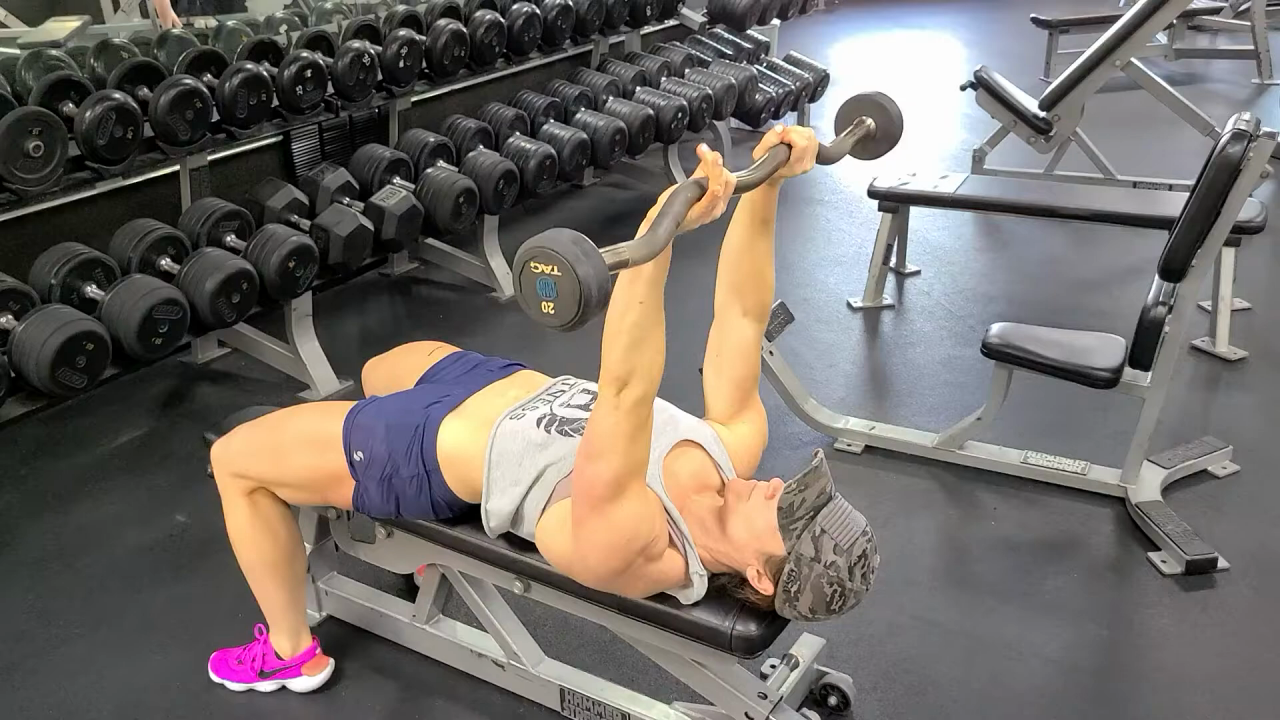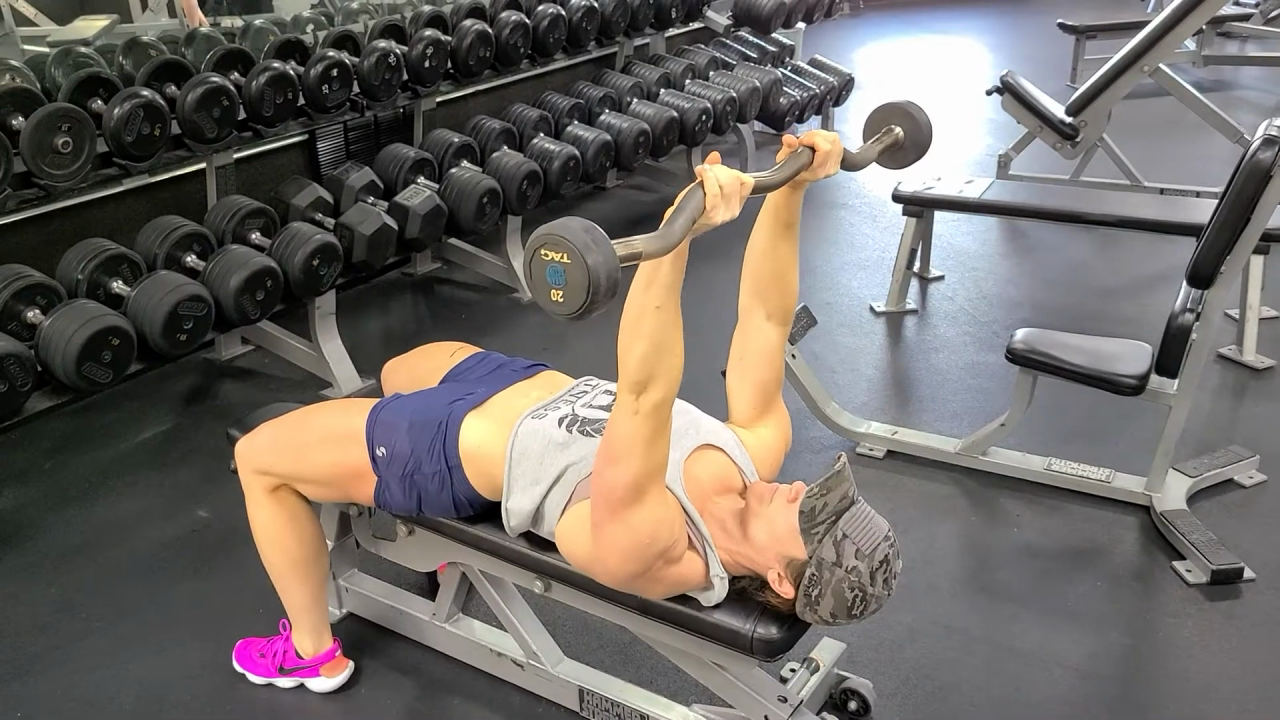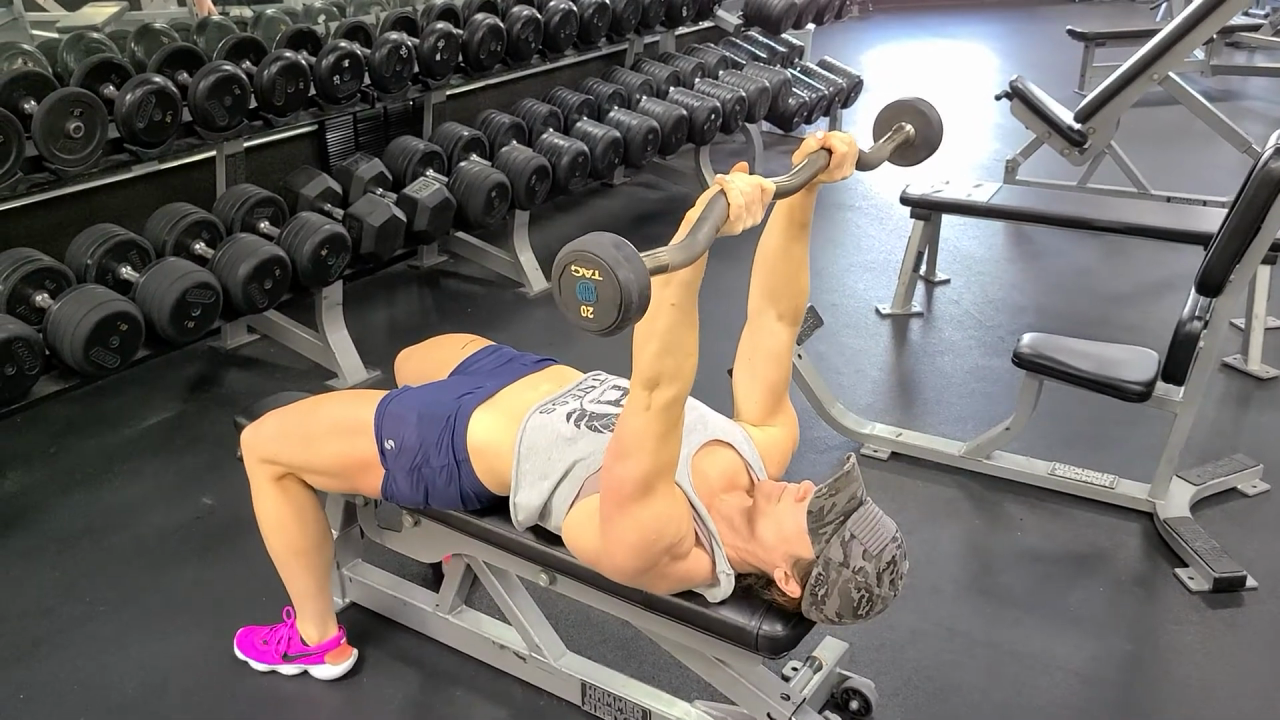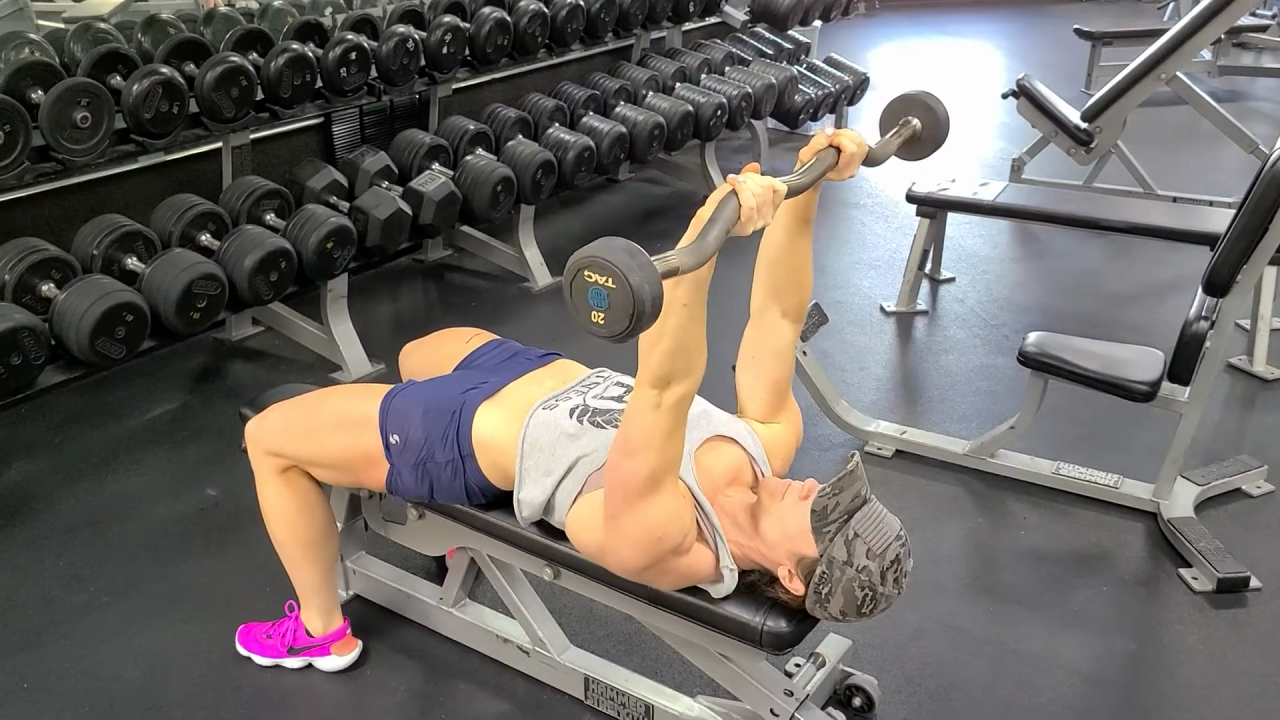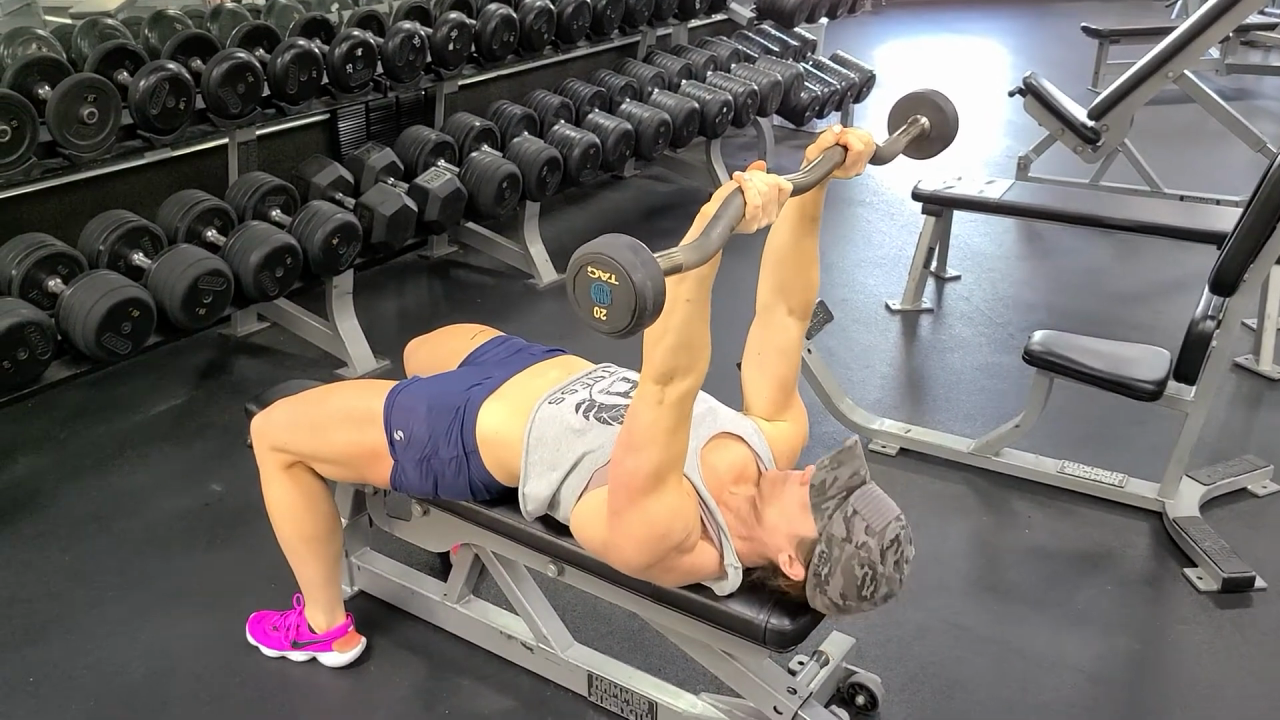
dt=0.7s
person 1, frame 1
left shoulder: (634, 545)
right shoulder: (736, 448)
left elbow: (625, 391)
right elbow: (741, 315)
right wrist: (767, 181)
left hip: (434, 451)
left knee: (234, 457)
right knee: (379, 373)
left ankle: (290, 652)
person 1, frame 2
left shoulder: (655, 549)
right shoulder: (758, 452)
left elbow: (644, 396)
right elbow: (765, 319)
left wrist: (678, 231)
right wrist: (791, 188)
left knee: (259, 454)
right knee: (397, 373)
left ankle: (312, 653)
person 1, frame 3
left shoulder: (660, 544)
right shoulder: (766, 449)
left elbow: (657, 391)
right elbow: (774, 319)
left wrist: (698, 233)
right wrist: (801, 187)
left hip: (462, 442)
left knee: (264, 442)
right knee: (410, 362)
left ankle: (316, 639)
person 1, frame 4
left shoulder: (665, 540)
right shoulder: (768, 447)
left elbow: (665, 390)
right elbow: (777, 317)
left wrist: (709, 230)
right wrist: (807, 184)
left hip: (468, 437)
left knee: (268, 434)
right knee: (415, 356)
left ankle: (321, 631)
person 1, frame 5
left shoulder: (668, 536)
right shoulder: (777, 443)
left elbow: (669, 384)
right elbow: (784, 315)
left wrist: (714, 227)
right wrist: (812, 182)
left knee: (273, 430)
right knee: (420, 352)
left ankle: (325, 627)
